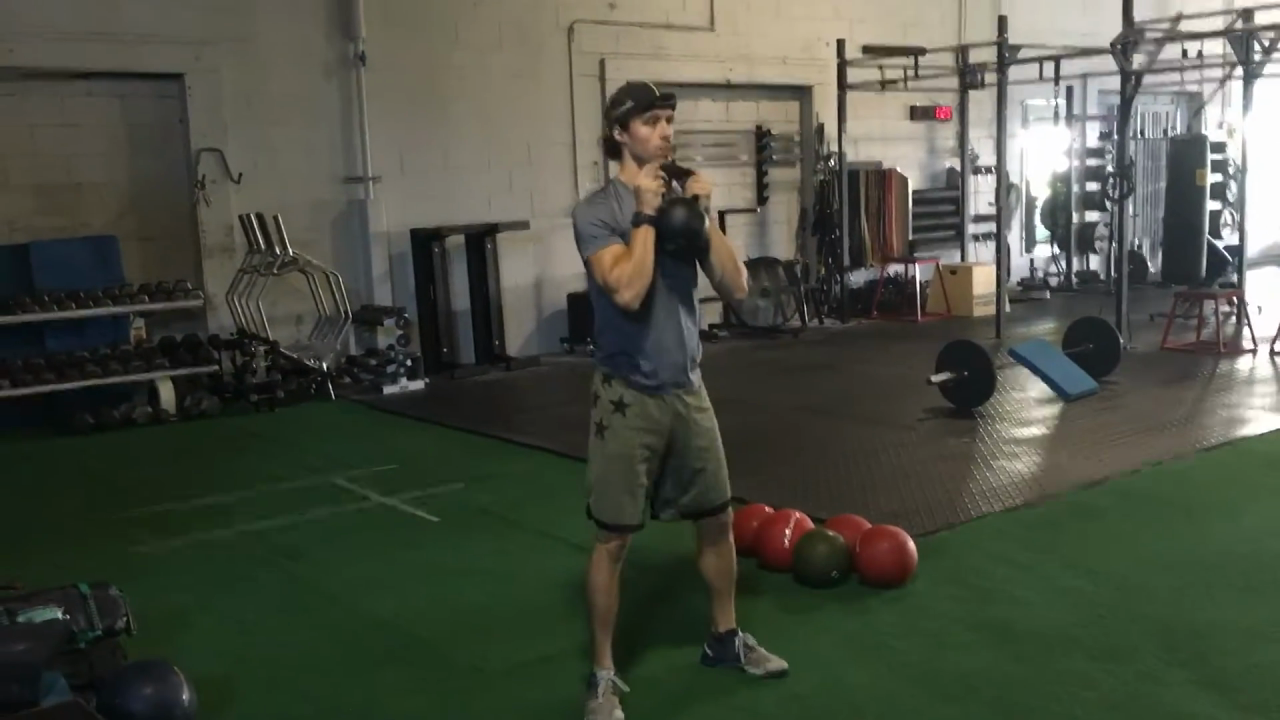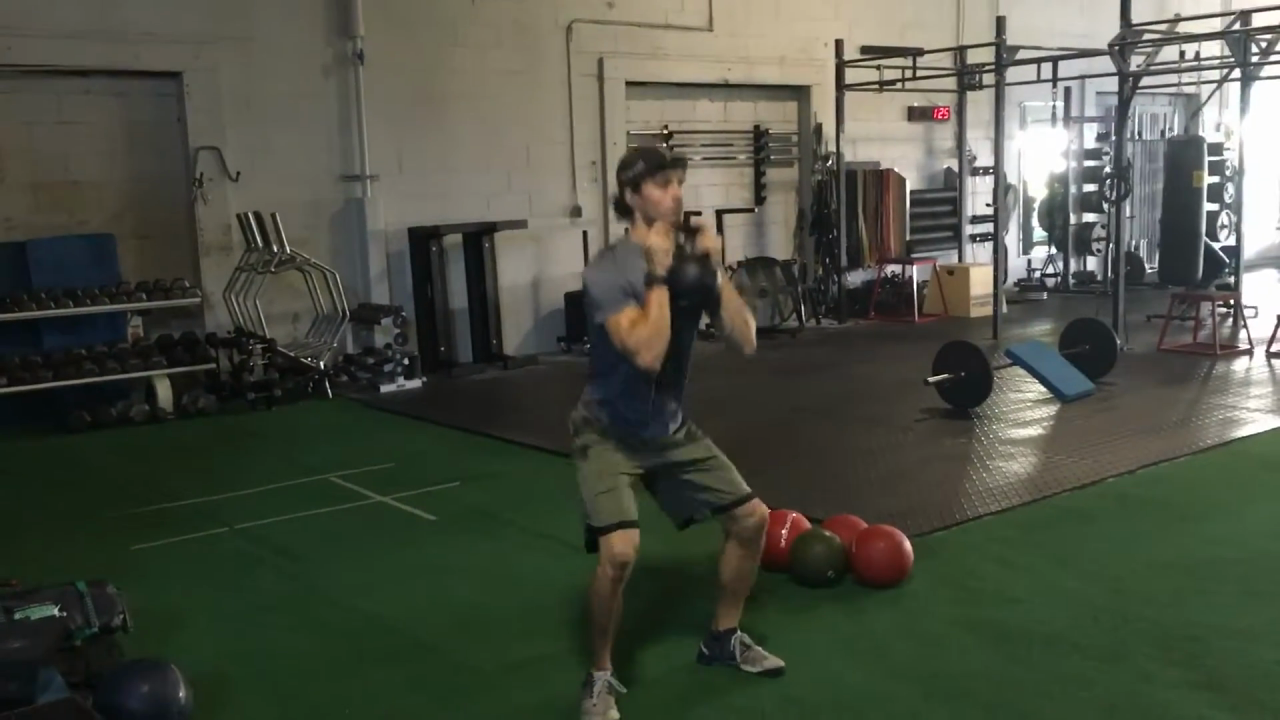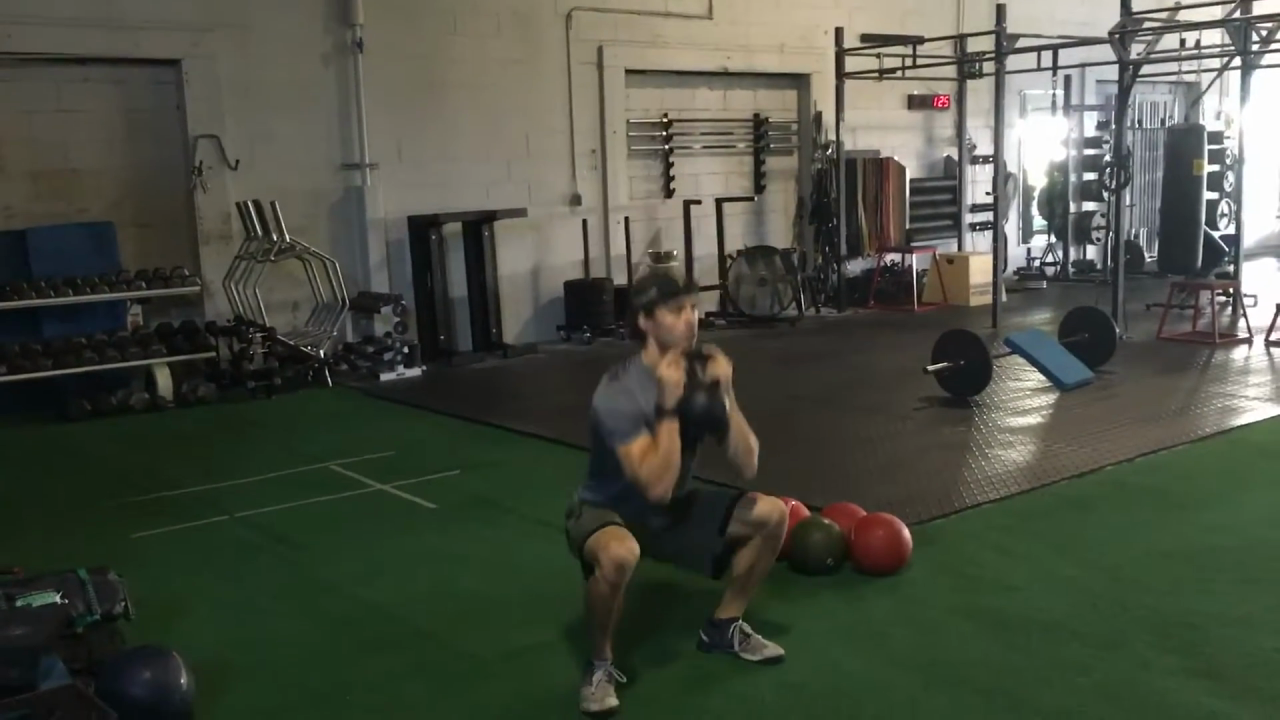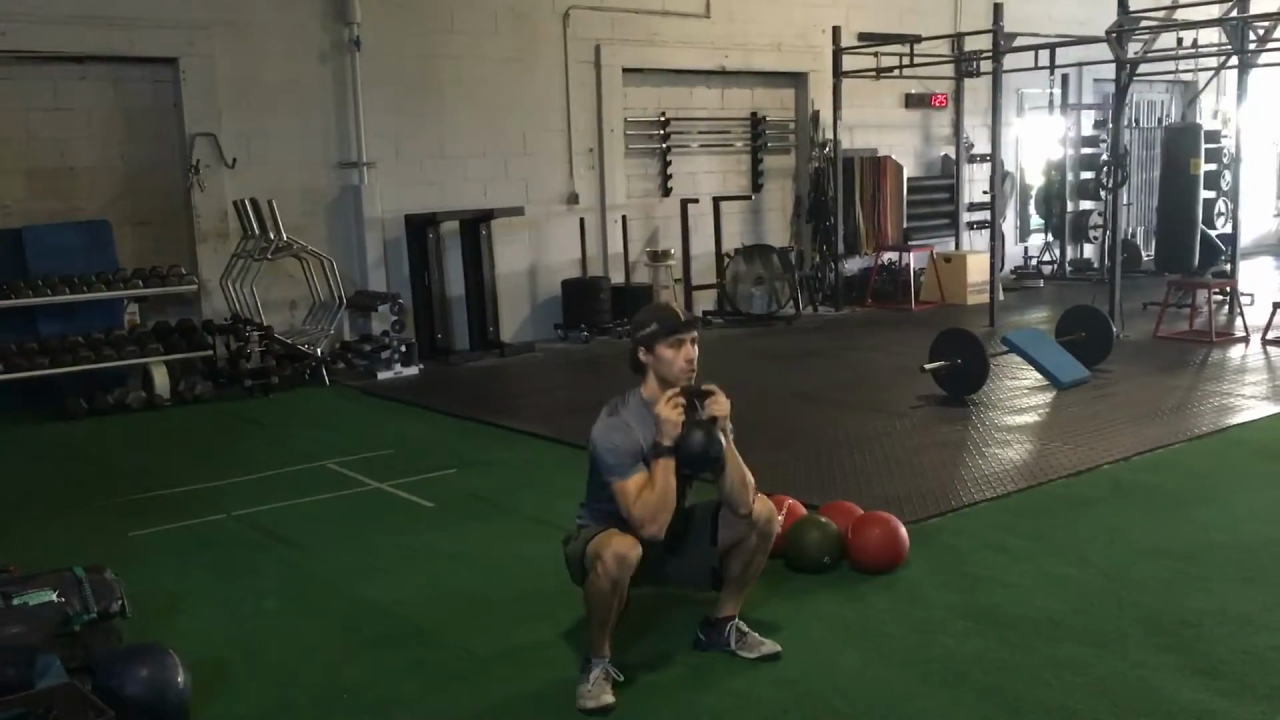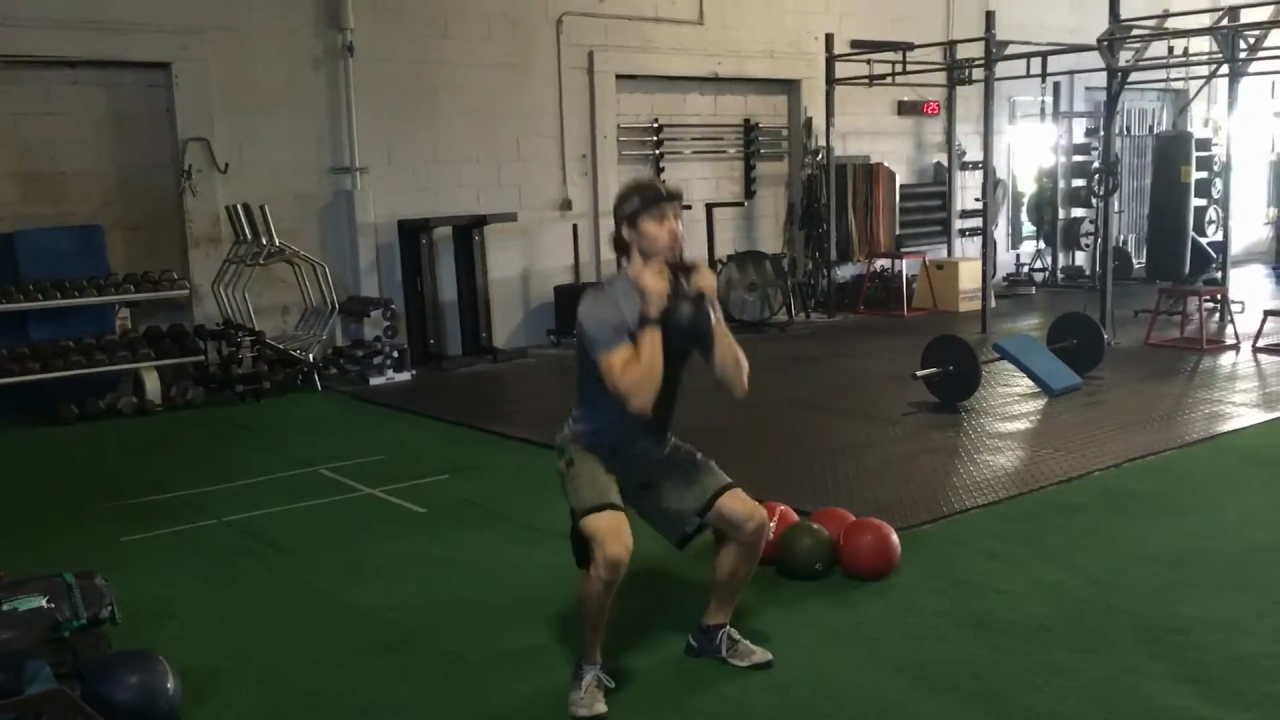
dt=0.3s
person 1, frame 1
left shoulder: (681, 197)
right shoulder: (597, 210)
left elbow: (735, 287)
right elbow: (626, 291)
left wrist: (703, 217)
right wrist: (645, 214)
left hip: (688, 391)
right hip: (628, 396)
left knee: (717, 523)
right knee: (613, 541)
left ankle: (725, 640)
person 1, frame 2
left shoulder: (693, 260)
right shoulder: (608, 271)
left elbow: (745, 341)
right elbow: (648, 354)
left wrist: (715, 270)
right wrist: (657, 274)
left hip: (671, 431)
right hip: (607, 434)
left knee: (751, 519)
right knee: (619, 550)
left ankle: (724, 639)
person 1, frame 3
left shoulder: (702, 373)
right shoulder: (618, 393)
left elbow: (748, 464)
right elbow: (657, 486)
left wrist: (725, 395)
right wrist: (669, 404)
left hip: (672, 511)
right hip: (606, 511)
left knee: (771, 517)
right knee: (619, 555)
left ankle: (723, 626)
right ankle: (600, 664)
person 1, frame 4
left shoulder: (701, 407)
right shoulder: (617, 426)
left elbow: (741, 500)
right elbow: (649, 526)
left wrist: (723, 433)
right wrist: (666, 442)
left hip: (672, 532)
right hip: (604, 533)
left knee: (761, 516)
right knee: (622, 555)
left ankle: (720, 625)
right ankle: (597, 662)
person 1, frame 5
left shoulder: (688, 297)
right shoulder: (602, 306)
left elbow: (737, 385)
right elbow: (638, 397)
left wrist: (712, 311)
right wrist: (652, 313)
left hip: (657, 452)
right hip: (594, 454)
left knee: (750, 521)
right knee: (613, 550)
left ankle: (711, 632)
right ankle: (589, 668)
